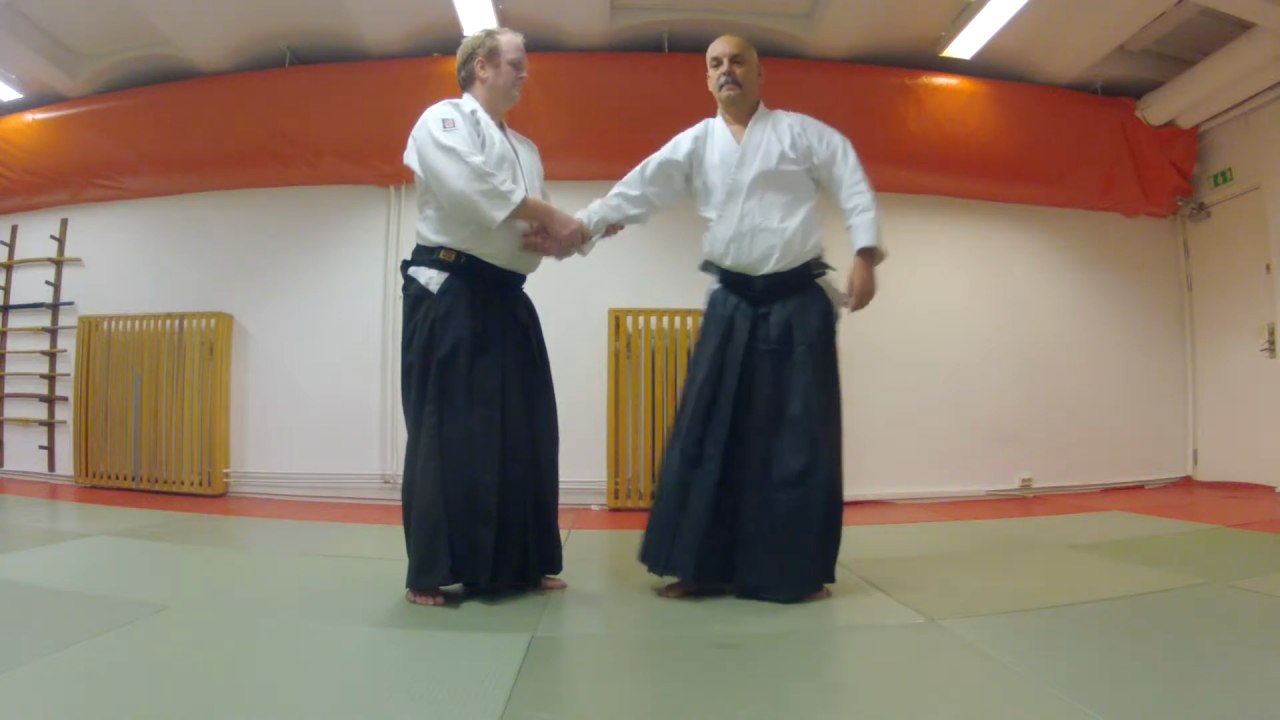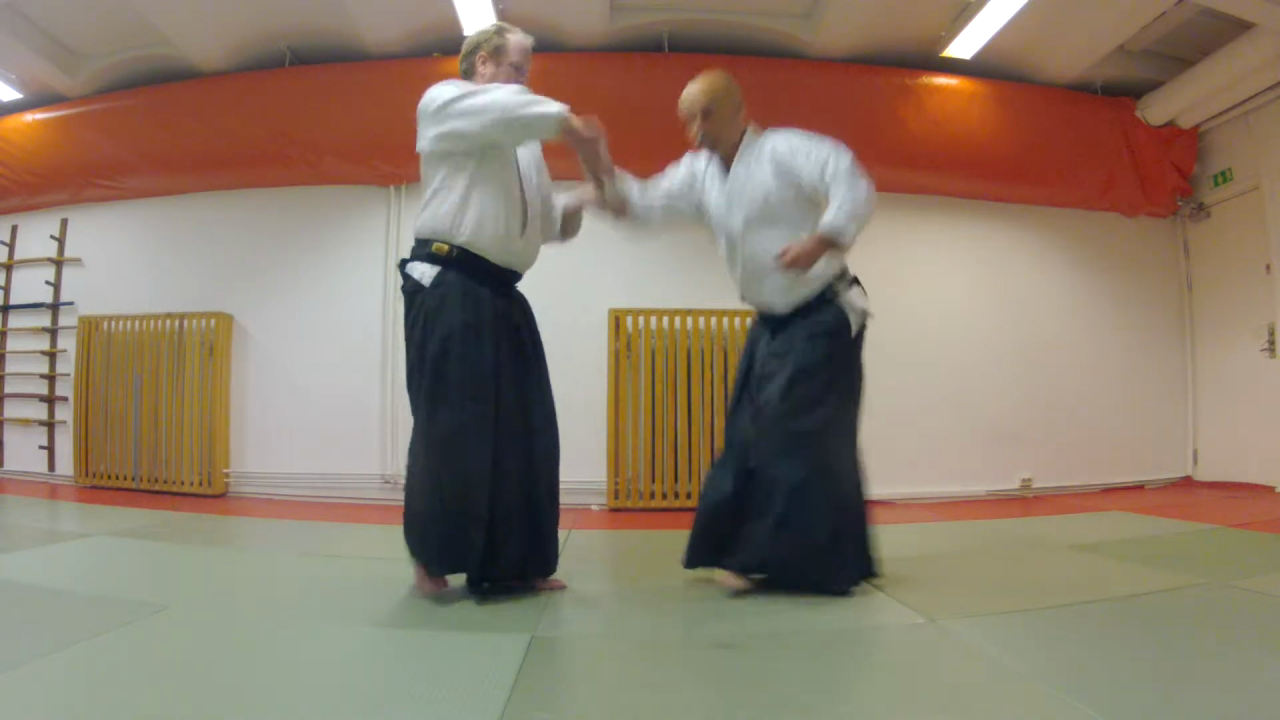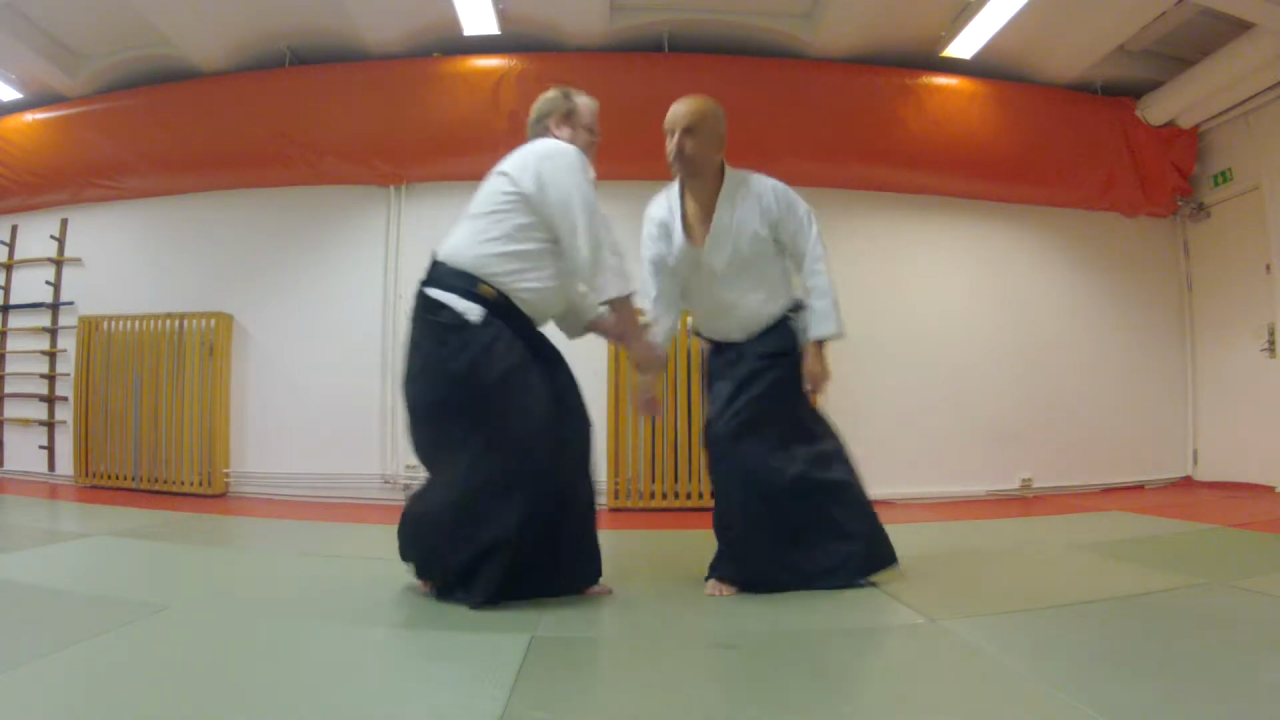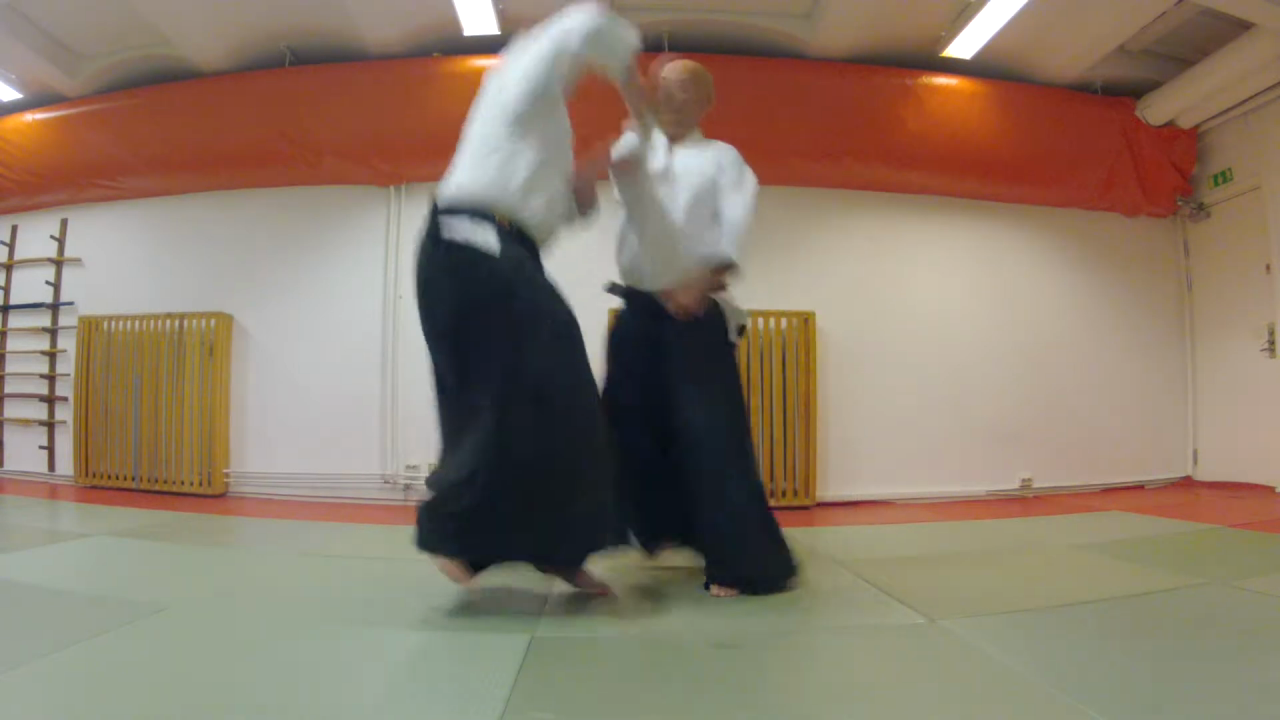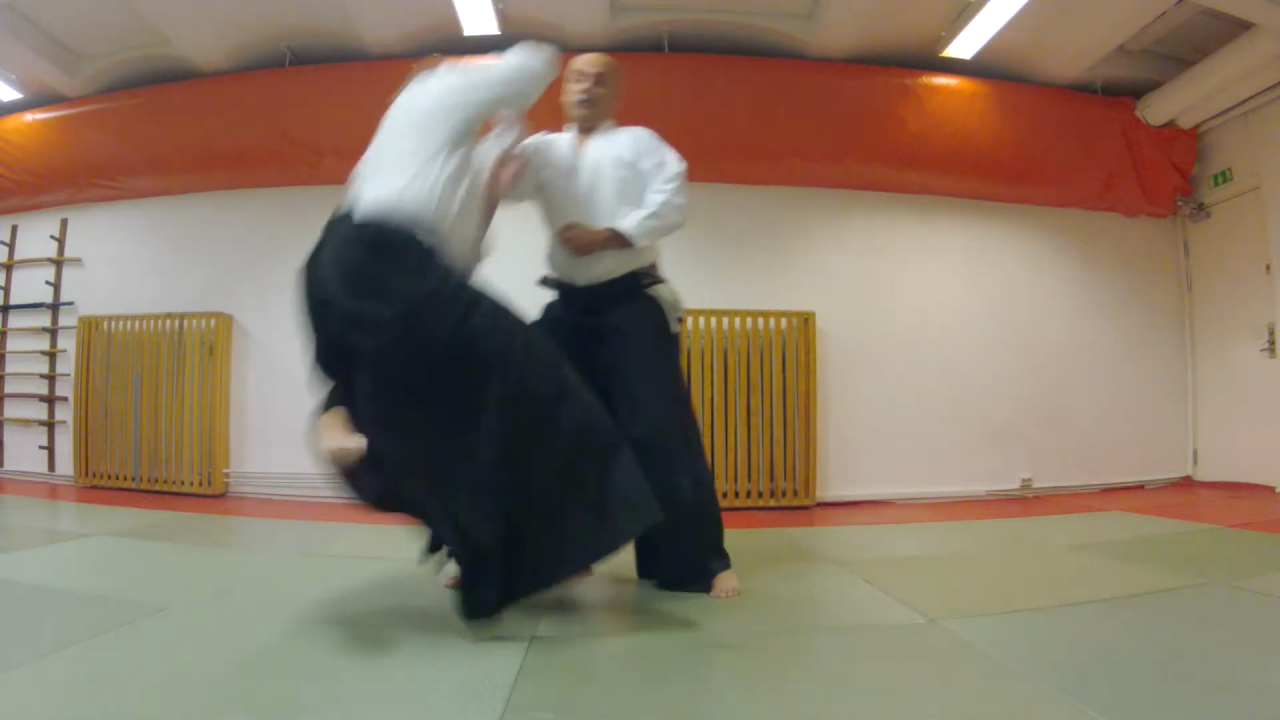
dt=0.3s
person 1, frame 1
left shoulder: (524, 147)
right shoulder: (444, 119)
left elbow: (533, 227)
right elbow: (471, 186)
left wrist: (567, 230)
right wrist: (550, 216)
left hip: (505, 300)
right hip: (450, 293)
left knee: (522, 434)
right knee: (450, 433)
left ankle: (518, 563)
right ankle: (430, 571)
person 1, frame 2
left shoulder: (518, 142)
right shoulder: (445, 103)
left elbow: (541, 218)
right elbow: (511, 106)
left wrist: (577, 206)
right wrist: (569, 122)
left hip: (495, 294)
right hip: (445, 288)
left knee: (522, 424)
right knee: (456, 422)
left ankle: (514, 560)
right ankle: (435, 556)
person 1, frame 3
left shoulder: (550, 169)
right shoulder: (555, 159)
left elbow: (562, 285)
right elbow: (594, 254)
left wrist: (605, 327)
right wrist: (633, 334)
left hip: (496, 325)
right hip: (462, 320)
left knee: (553, 431)
right knee: (490, 446)
left ankle: (555, 569)
right ankle: (434, 560)
person 1, frame 4
left shoulder: (533, 118)
right shoulder: (525, 74)
left elbow: (549, 204)
left wrist: (585, 184)
right wrist: (633, 80)
left hip: (488, 259)
right hip: (475, 257)
left knee: (533, 392)
right knee: (533, 390)
left ankle: (556, 551)
right ankle: (459, 533)
person 1, frame 5
right shoulder: (441, 91)
left elbow: (453, 256)
right elbow: (531, 65)
left wrist: (486, 197)
left hip: (338, 273)
right hip: (387, 266)
right knee: (510, 382)
person 2, frame 1
left shoulder: (800, 131)
right shoulder: (694, 143)
left elbow: (853, 184)
right elbow: (638, 192)
left wrist: (864, 255)
right wrist: (580, 226)
left hip: (797, 300)
right hip: (732, 302)
left knee: (799, 433)
right knee: (706, 429)
left ankle: (797, 569)
right ankle: (699, 564)
person 2, frame 2
left shoulder: (787, 149)
right shoulder: (694, 170)
left elbow: (854, 186)
right elbow: (647, 202)
left wrist: (824, 239)
right wrist: (603, 171)
left hip: (823, 318)
right hip: (772, 323)
left knee: (787, 431)
right knee: (754, 435)
left ankle: (782, 556)
person 2, frame 3
left shoulder: (768, 196)
right shoulder: (660, 213)
left elbow: (814, 264)
right elbow: (662, 295)
left wrist: (815, 345)
right wrist: (648, 364)
left hip: (773, 344)
right hip: (723, 352)
left knee: (737, 442)
right knee: (792, 448)
left ankle: (741, 564)
person 2, frame 4
left shoulder: (722, 158)
right shoulder: (637, 147)
left elbow: (737, 225)
right elbow: (623, 163)
left wrist: (704, 275)
left hip: (695, 313)
right hip: (637, 314)
left knee: (711, 437)
right knee: (630, 432)
left ankle: (749, 564)
right ankle: (667, 530)
person 2, frame 5
left shoulder: (639, 143)
right shoulder: (545, 150)
left elbow: (669, 205)
left wrist: (607, 237)
left hip: (634, 305)
right hip: (571, 307)
left knee: (658, 433)
left ankle: (703, 561)
